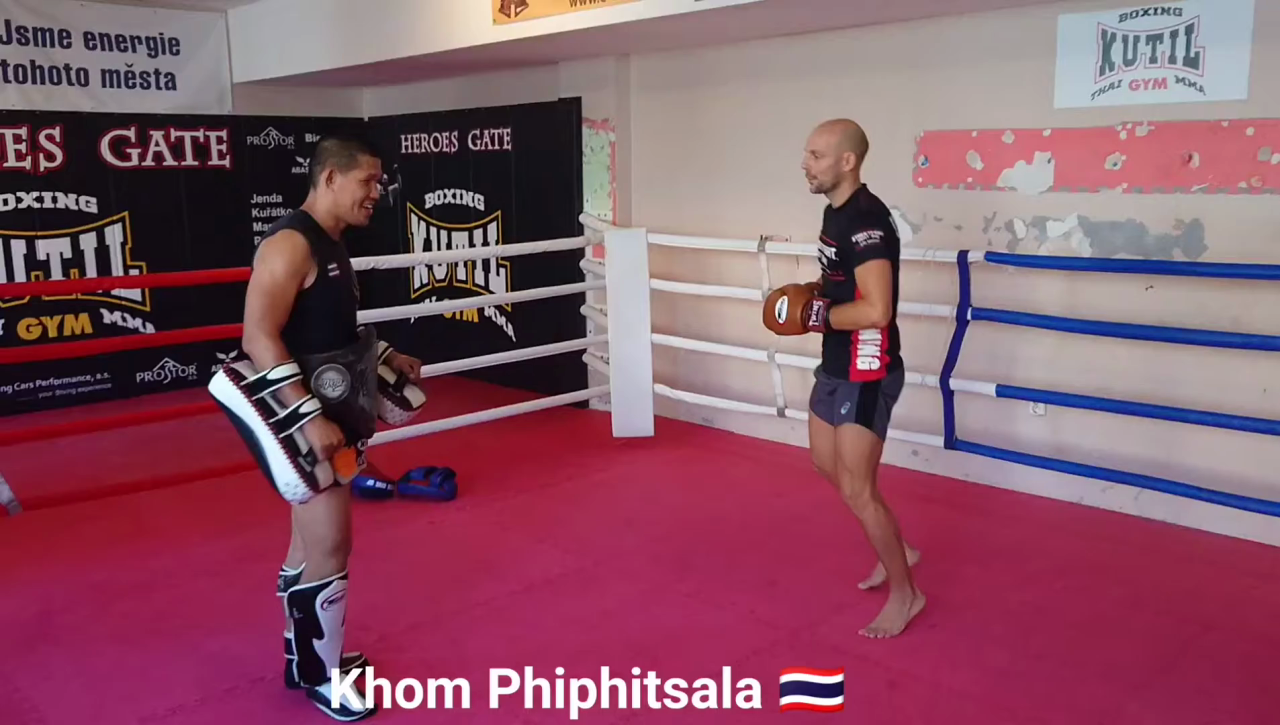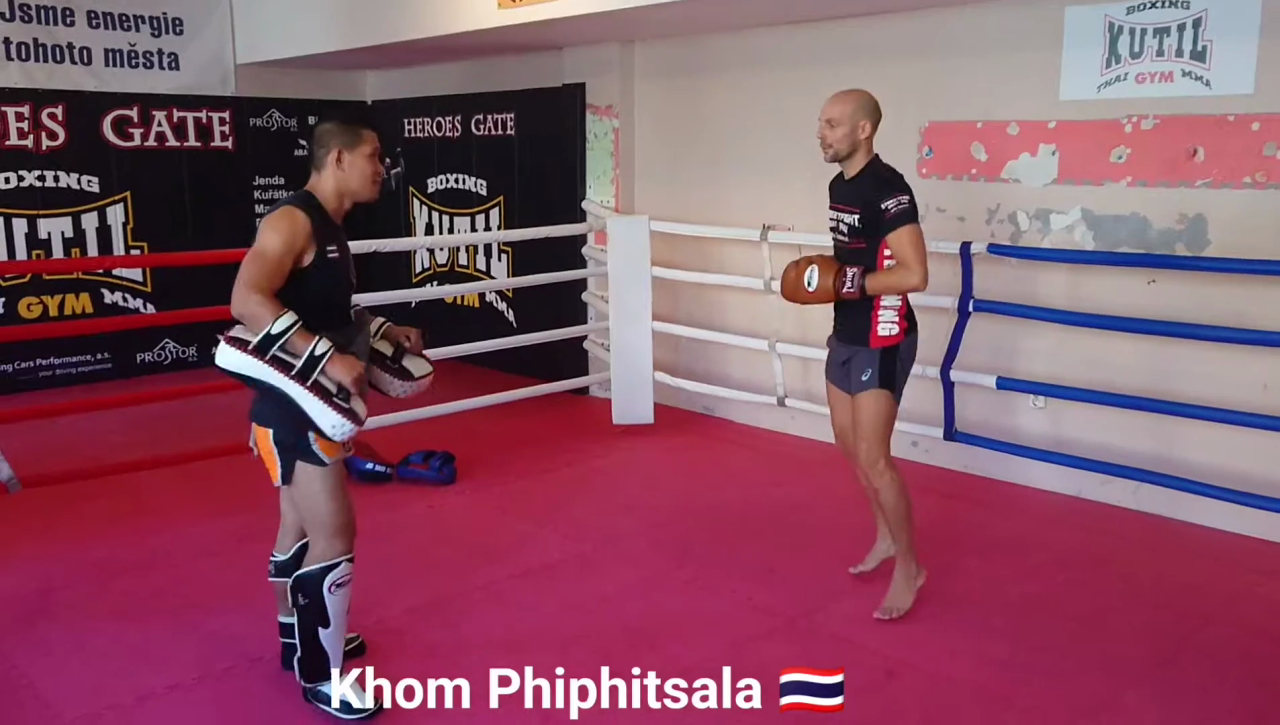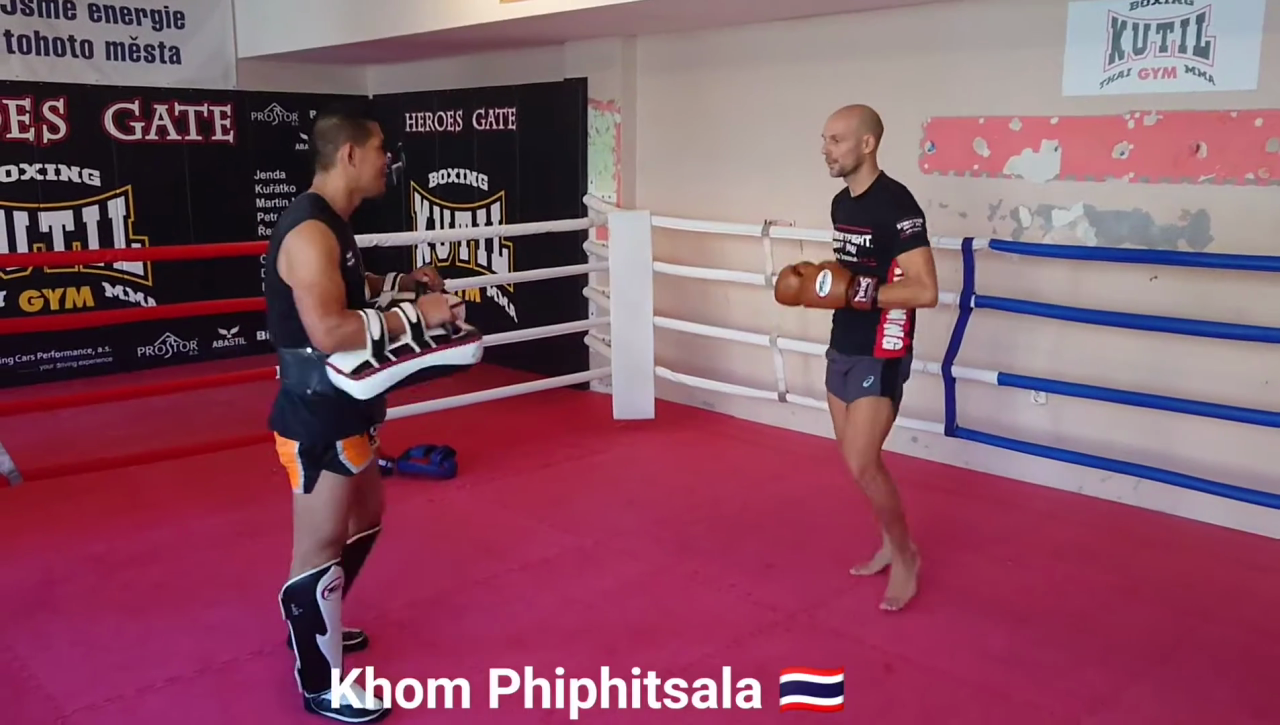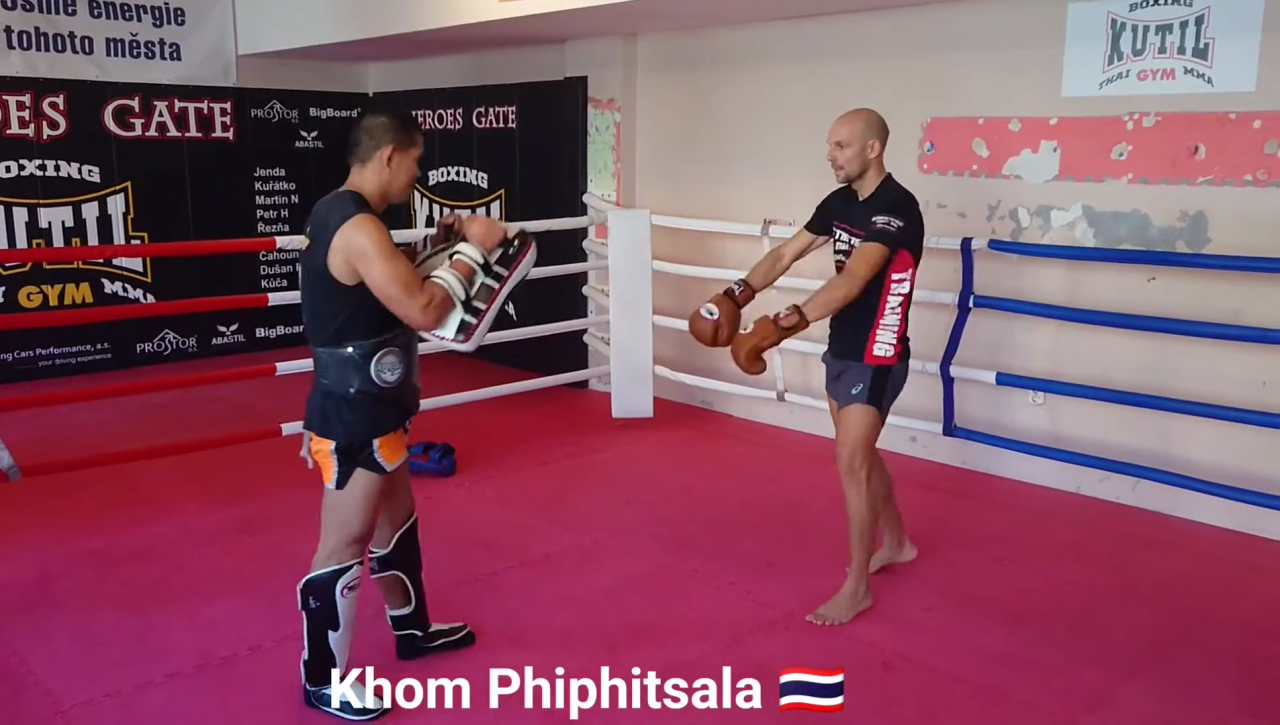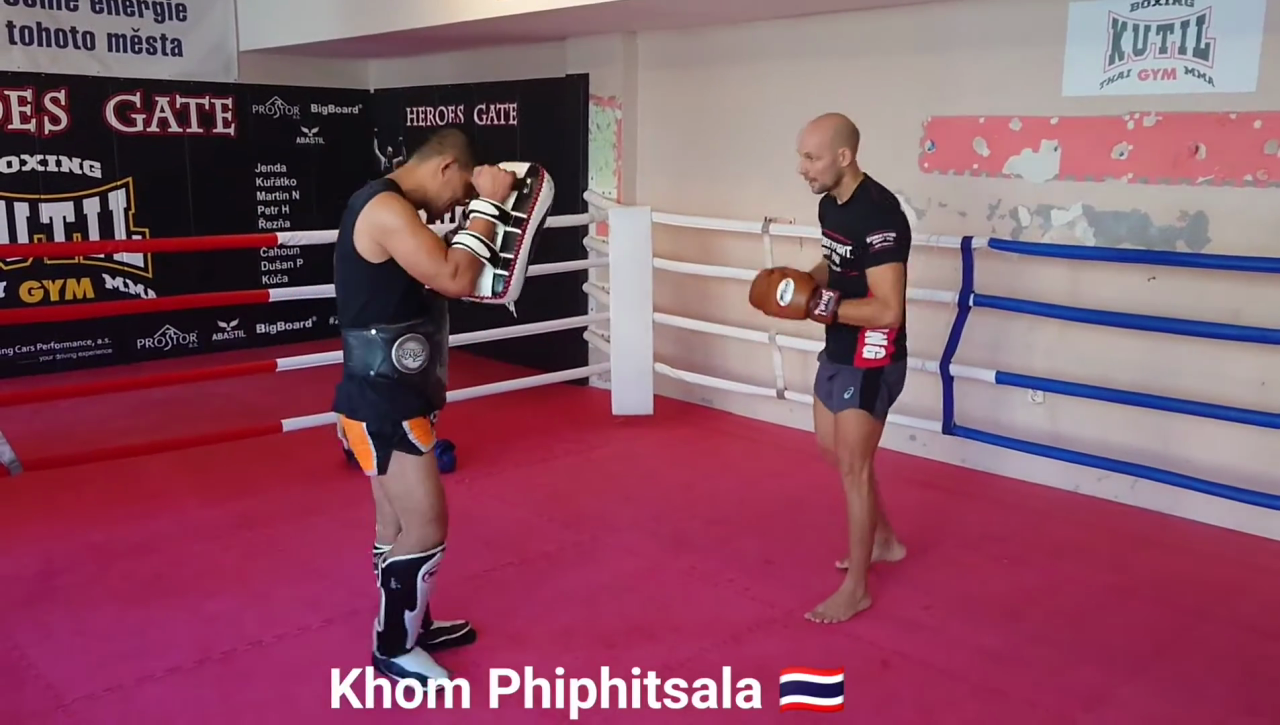
dt=0.3s
person 1, frame 1
left shoulder: (332, 246)
right shoulder: (290, 243)
right elbow: (260, 338)
left wrist: (386, 358)
right wrist: (309, 416)
left hip: (334, 421)
right hip: (303, 430)
left knee: (310, 545)
right knee: (327, 552)
left ankle: (306, 656)
right ankle: (319, 675)
person 1, frame 2
left shoulder: (329, 227)
right shoulder: (290, 222)
right elbow: (248, 301)
left wrist: (384, 331)
right wrist: (328, 358)
left hip: (313, 406)
right hip: (294, 408)
left knee: (301, 527)
right knee: (334, 537)
left ankle: (299, 639)
right ankle: (322, 676)
person 1, frame 3
left shoulder: (326, 223)
right shoulder: (310, 232)
right elbow: (333, 332)
left wrist: (403, 282)
right wrist: (417, 315)
left hip: (337, 409)
right hip: (317, 416)
left knee: (364, 516)
right knee: (320, 546)
left ankle: (316, 628)
person 1, frame 4
left shoulder: (341, 213)
right shoulder: (359, 228)
left elbow: (389, 287)
right elbow: (423, 311)
left wrist: (442, 246)
right wrist: (469, 250)
left hip: (368, 404)
right hip: (355, 412)
left knee: (397, 517)
right knee: (344, 545)
left ankle: (412, 629)
person 1, frame 5
left shoulder: (391, 206)
right shoulder: (387, 209)
left elbow: (444, 269)
right elbow: (457, 280)
left wrist: (481, 210)
right wrist: (487, 203)
left hip: (393, 392)
right hip: (382, 399)
left knee: (400, 521)
right knee: (426, 528)
left ankle: (412, 625)
right ankle: (395, 651)
person 2, frame 1
left shoulder: (867, 221)
right shoulder: (835, 214)
left elbow: (877, 309)
left wrist: (814, 316)
right wrist: (811, 296)
left hip: (865, 376)
right hip: (836, 369)
left knee: (857, 491)
right knee: (829, 465)
left ankle: (905, 593)
right ankle: (899, 551)
person 2, frame 2
left shoulder: (888, 188)
right shoulder: (840, 185)
left elbow: (915, 274)
left hip: (882, 342)
right hip: (846, 337)
left knee: (870, 456)
right knee: (849, 443)
left ankle: (908, 565)
right ankle: (889, 535)
person 2, frame 3
left shoulder: (896, 206)
right shoulder: (841, 202)
left elbow: (923, 291)
left wrist: (854, 291)
right wrist: (812, 278)
left hip: (882, 353)
right hip: (843, 347)
left knee: (859, 464)
right knee: (856, 456)
left ankle: (906, 558)
right ankle: (892, 544)
person 2, frame 4
left shoulder: (897, 208)
right shoulder: (839, 202)
left elbow: (848, 283)
right elbow: (784, 255)
left wrist: (780, 326)
right wrist: (735, 296)
left hip: (875, 360)
right hip: (841, 352)
left knee: (851, 466)
right knee: (861, 454)
left ankle: (856, 588)
right ankle: (895, 542)
person 2, frame 5
left shoulder: (879, 214)
right shoulder: (831, 203)
left elbow: (888, 311)
left wrist: (817, 302)
right wrist: (794, 286)
left hip: (871, 361)
right hip: (838, 353)
left knee: (852, 467)
right knee: (833, 451)
left ankle: (855, 588)
right ankle: (883, 539)
